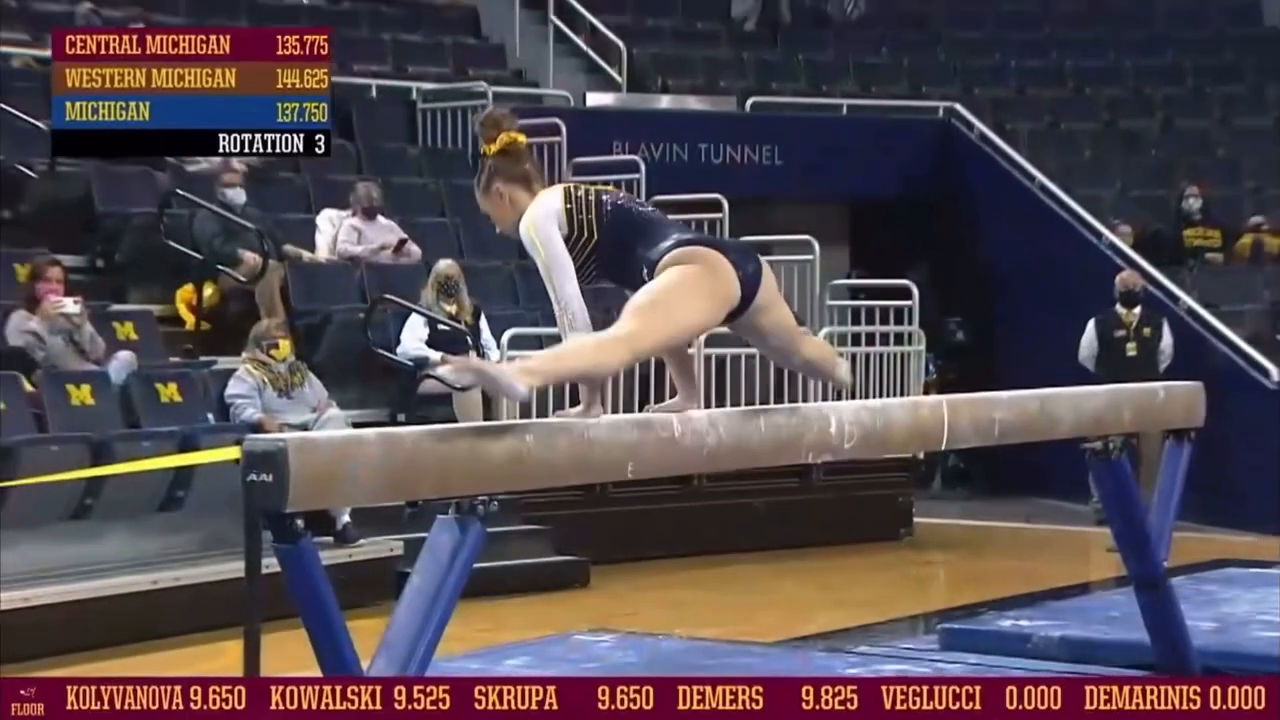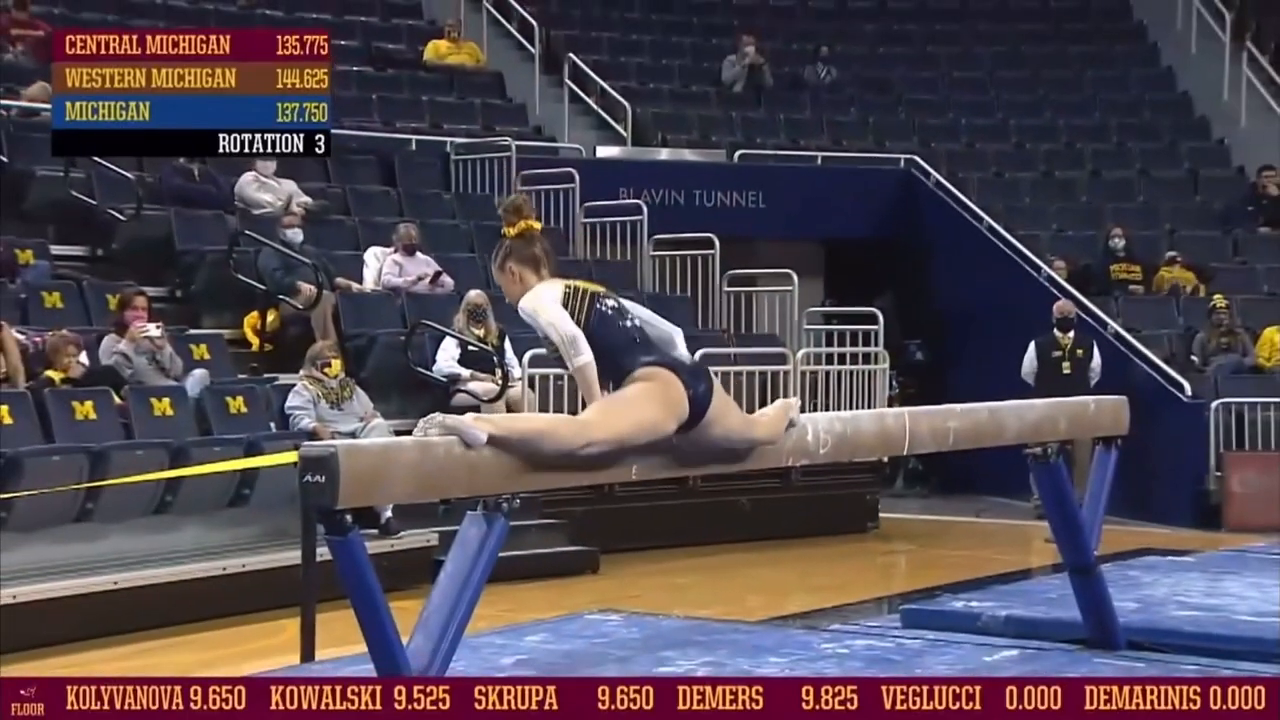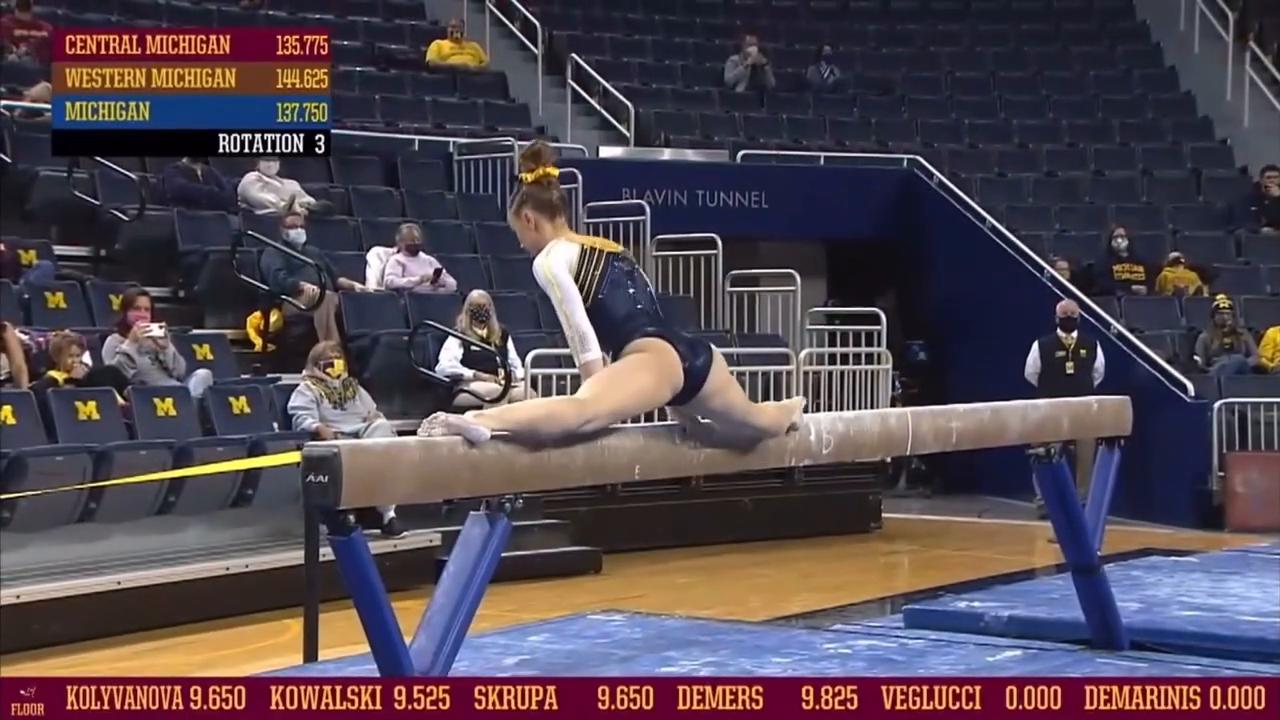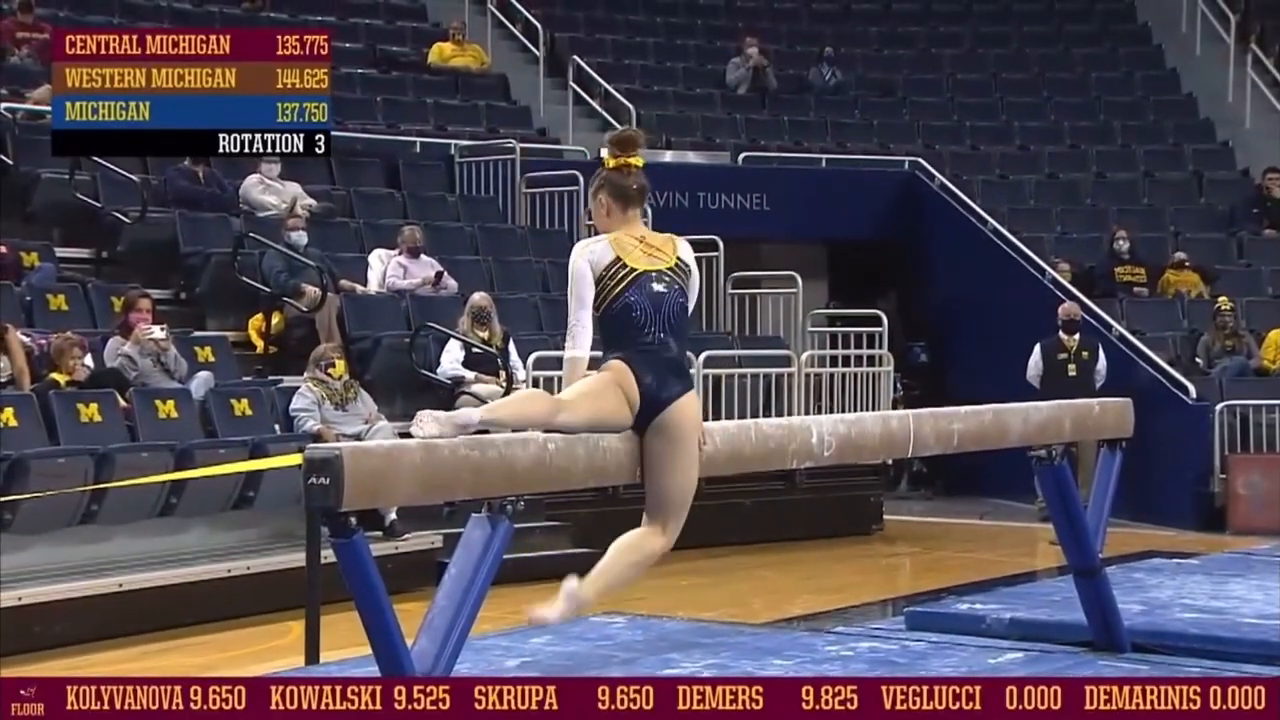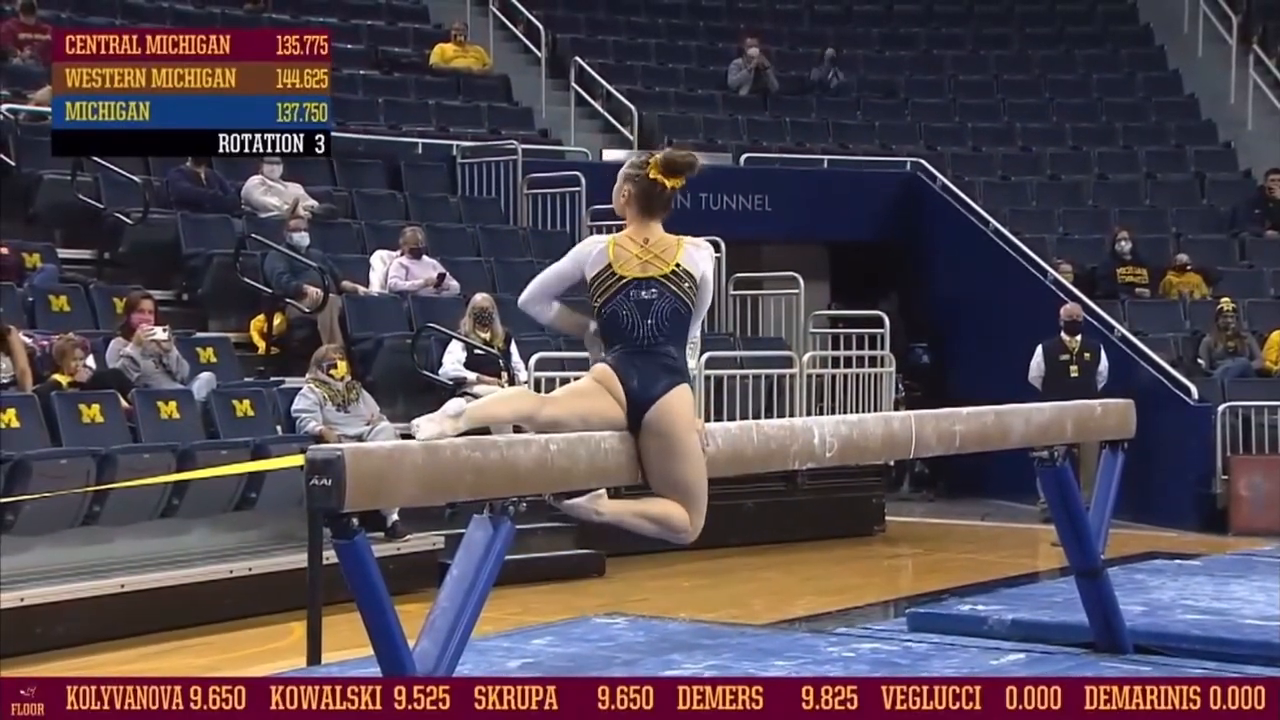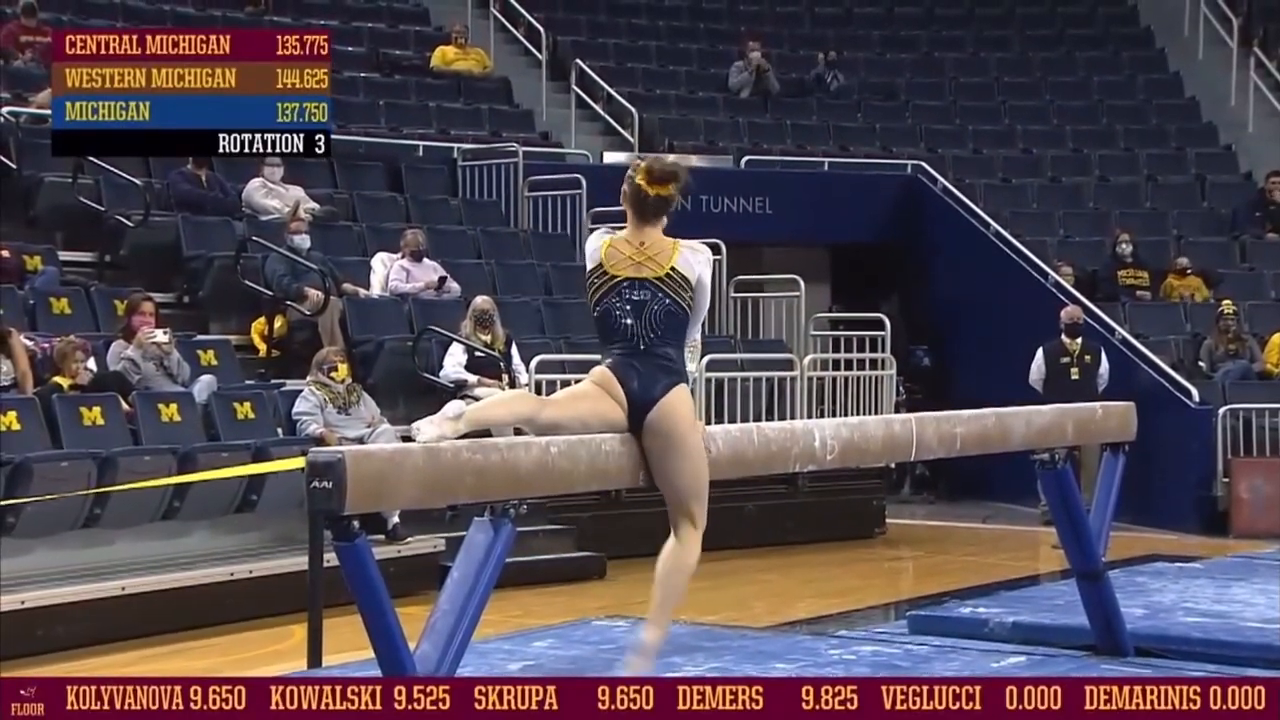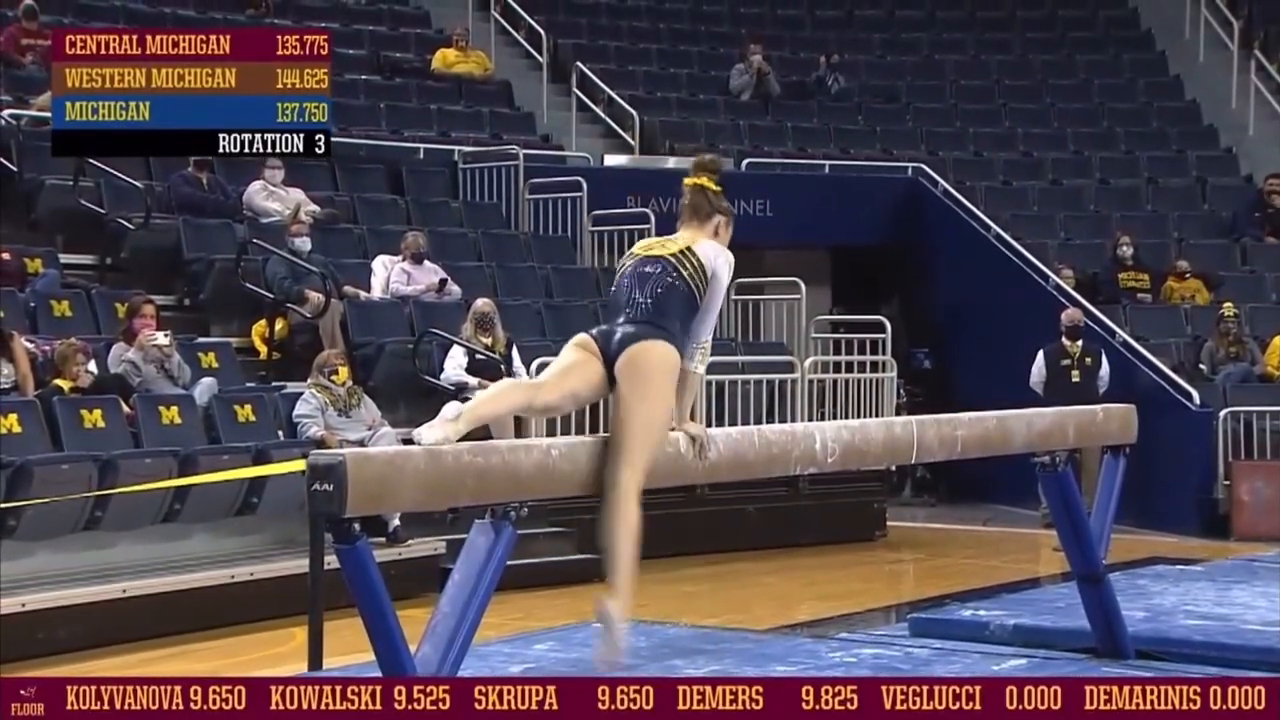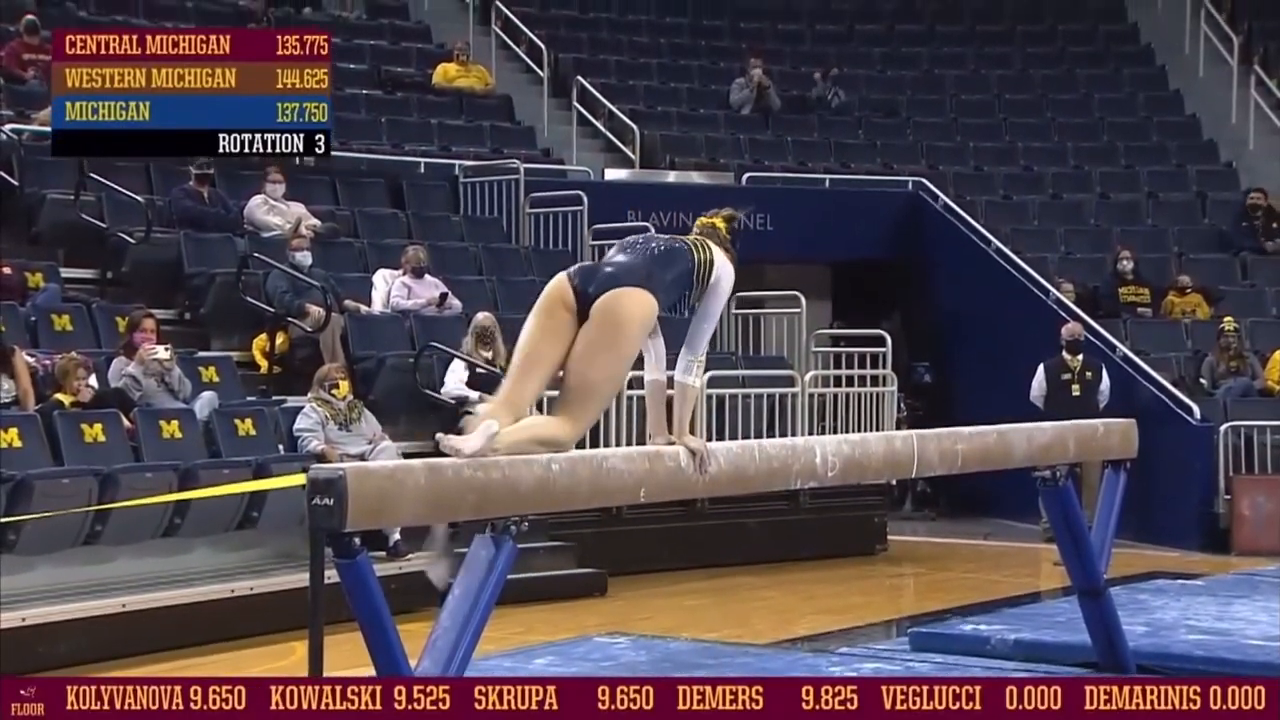
dt=0.5s
person 1, frame 1
left shoulder: (539, 217)
left elbow: (571, 311)
left wrist: (591, 401)
left hip: (699, 268)
right hip: (738, 261)
right knee: (794, 347)
left ankle: (522, 377)
person 1, frame 2
left shoulder: (535, 299)
right shoulder: (594, 293)
left elbow: (575, 345)
right elbow: (672, 334)
left wrist: (598, 409)
left hip: (659, 391)
right hip: (694, 383)
left ankle: (475, 425)
person 1, frame 3
left shoulder: (550, 259)
right shoulder: (611, 250)
left elbow: (583, 339)
left wrist: (597, 399)
left hip: (654, 359)
right hip: (693, 353)
left ankle: (477, 422)
person 1, frame 4
left shoulder: (591, 251)
right shoulder: (683, 252)
left elbow: (578, 345)
left wrist: (565, 405)
left hip: (626, 382)
right hip: (678, 391)
right knee: (662, 529)
left ankle: (469, 418)
person 1, frame 5
left shoulder: (596, 250)
right shoulder: (700, 255)
left elbow: (530, 300)
left hip: (615, 384)
right hip: (668, 393)
right knee: (686, 522)
left ankle: (463, 416)
right ankle: (600, 506)
person 1, frame 6
left shoulder: (597, 246)
right shoulder: (696, 258)
left hip: (614, 384)
right hip: (665, 394)
right knee: (689, 522)
left ankle: (461, 417)
right ankle: (653, 633)
person 1, frame 7
left shoulder: (639, 250)
right shoulder: (718, 256)
right elbow: (700, 342)
left wrist: (671, 414)
right wrist: (684, 417)
left hip: (598, 342)
right hip: (650, 356)
right knee: (625, 486)
left ankle: (459, 420)
right ankle: (617, 602)
person 1, frame 8
left shoulder: (651, 247)
right shoulder: (721, 266)
left elbow: (653, 350)
right elbow: (693, 355)
left wrist: (660, 432)
right wrist: (682, 432)
left hip: (570, 284)
right hip: (623, 301)
left knee: (511, 401)
right knee: (566, 426)
right ankle: (490, 443)
person 2, frame 1
left shoulder: (1157, 323)
right shoulder: (1099, 323)
left elbow: (1165, 355)
right elbow: (1085, 356)
left wrist: (1151, 375)
right wrist: (1105, 375)
left knee: (1149, 454)
right ankle: (1103, 504)
person 2, frame 2
left shoulder: (1087, 344)
right shoulder: (1039, 345)
left elbow: (1095, 372)
right elbow: (1028, 373)
left wrist: (1082, 389)
right wrist: (1043, 389)
left knee: (1081, 457)
right ankle: (1041, 501)
person 2, frame 3
left shoulder: (1091, 344)
right shoulder: (1042, 345)
left elbow: (1098, 372)
right elbow: (1030, 373)
left wrist: (1085, 389)
right wrist: (1048, 389)
left knee: (1084, 457)
left ankle: (1083, 500)
right ankle: (1044, 500)
person 2, frame 4
left shoulder: (1093, 347)
right shoulder: (1044, 347)
left elbow: (1100, 375)
right elbow: (1033, 375)
left wrist: (1087, 391)
right wrist: (1049, 392)
left knee: (1086, 460)
right ankle: (1045, 503)
person 2, frame 5
left shoulder: (1095, 348)
right shoulder: (1046, 348)
left elbow: (1102, 376)
right elbow: (1034, 377)
left wrist: (1088, 393)
right wrist: (1052, 394)
left knee: (1088, 461)
left ankle: (1086, 504)
right ankle: (1047, 504)
person 2, frame 6
left shoulder: (1096, 350)
right shoulder: (1047, 351)
left elbow: (1103, 379)
right elbow: (1035, 380)
left wrist: (1089, 396)
right wrist: (1053, 396)
left knee: (1089, 464)
left ankle: (1088, 507)
right ankle: (1048, 508)
person 2, frame 7
left shoulder: (1096, 353)
right shoulder: (1047, 353)
left elbow: (1103, 381)
right elbow: (1036, 382)
left wrist: (1090, 398)
right wrist: (1053, 399)
left knee: (1090, 467)
left ankle: (1089, 510)
right ankle: (1049, 510)
person 2, frame 8
left shoulder: (1097, 367)
right shoulder: (1047, 368)
left elbow: (1104, 395)
right elbow: (1036, 397)
left wrist: (1086, 412)
right wrist: (1054, 413)
left knee: (1091, 481)
left ankle: (1090, 524)
right ankle: (1050, 525)
person 3, frame 1
left shoulder: (300, 370)
right shoulder: (247, 375)
left elbow: (324, 398)
right elbow: (241, 408)
left wrist: (326, 406)
right wrist: (262, 420)
left hip: (315, 425)
right hip: (281, 431)
person 3, frame 2
left shoulder: (350, 385)
right shoulder: (304, 390)
left elbow: (370, 410)
right elbow: (299, 418)
left wrist: (372, 416)
right wrist: (317, 428)
left hip: (362, 431)
right hip: (334, 438)
person 3, frame 3
left shoulder: (353, 385)
right shoulder: (307, 390)
left elbow: (374, 410)
right elbow: (301, 418)
left wrist: (375, 416)
right wrist: (319, 428)
left hip: (366, 433)
right hip: (336, 438)
left knee: (383, 427)
person 3, frame 4
left shoulder: (354, 388)
right shoulder: (309, 391)
left elbow: (375, 412)
right elbow: (303, 421)
left wrist: (376, 418)
right wrist: (321, 430)
left hip: (367, 435)
right hip: (338, 440)
left knee: (384, 429)
person 3, frame 5
left shoulder: (356, 389)
right shoulder: (311, 393)
left elbow: (377, 414)
right elbow: (305, 421)
left wrist: (378, 420)
right wrist: (323, 431)
left hip: (369, 437)
right hip: (340, 442)
left knee: (386, 431)
person 3, frame 6
left shoulder: (357, 392)
right shoulder: (312, 395)
left elbow: (378, 417)
right elbow: (306, 424)
left wrist: (379, 423)
right wrist: (323, 434)
left hip: (370, 439)
right hip: (340, 444)
left knee: (386, 432)
person 3, frame 7
left shoulder: (358, 394)
right shoulder: (313, 397)
left elbow: (380, 419)
right elbow: (306, 427)
left wrist: (380, 425)
right wrist: (324, 436)
left hip: (371, 442)
right hip: (341, 447)
left knee: (387, 435)
person 3, frame 8
left shoulder: (358, 408)
right shoulder: (313, 411)
left elbow: (379, 434)
right elbow: (307, 441)
left wrist: (380, 439)
right wrist: (324, 450)
left hip: (371, 456)
right hip: (342, 461)
left knee: (388, 449)
